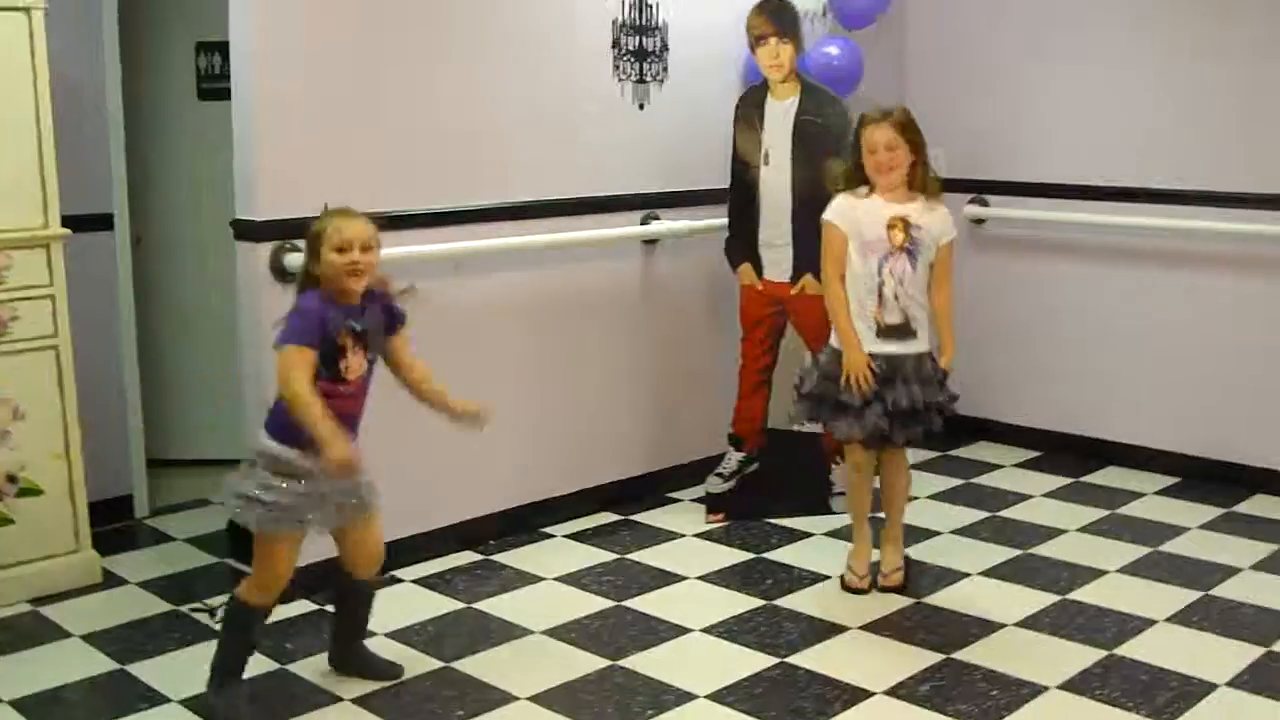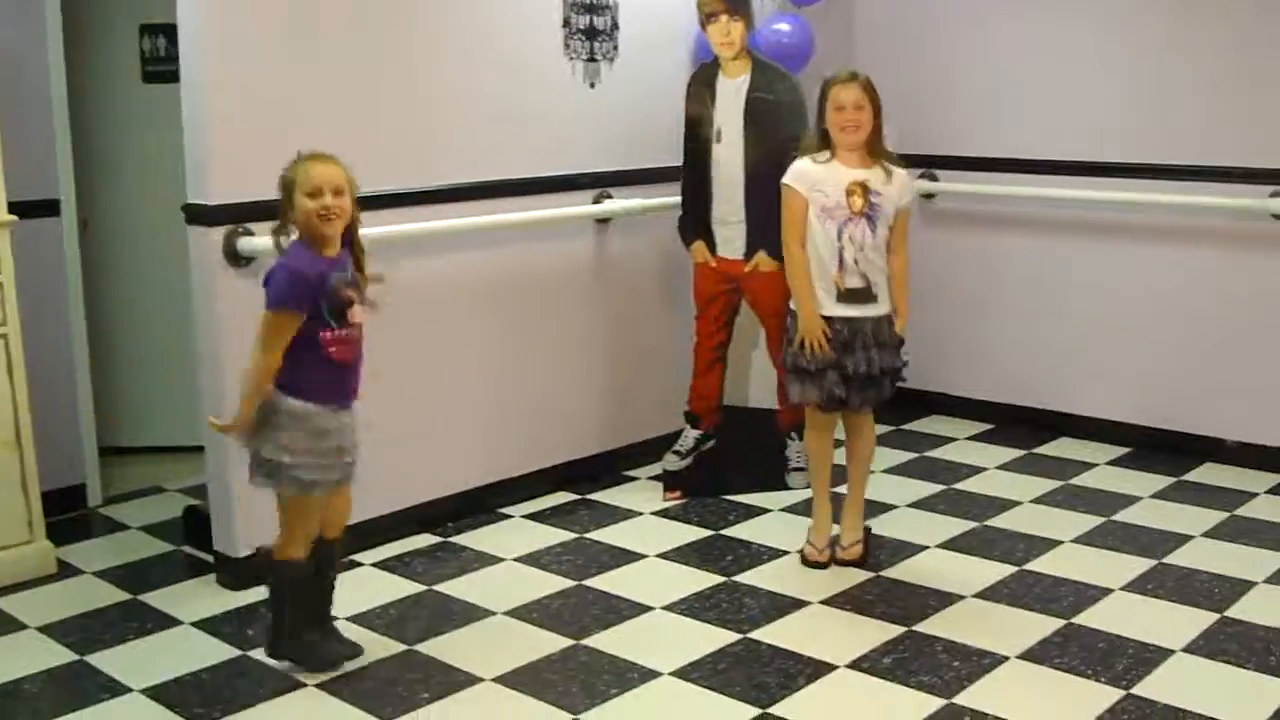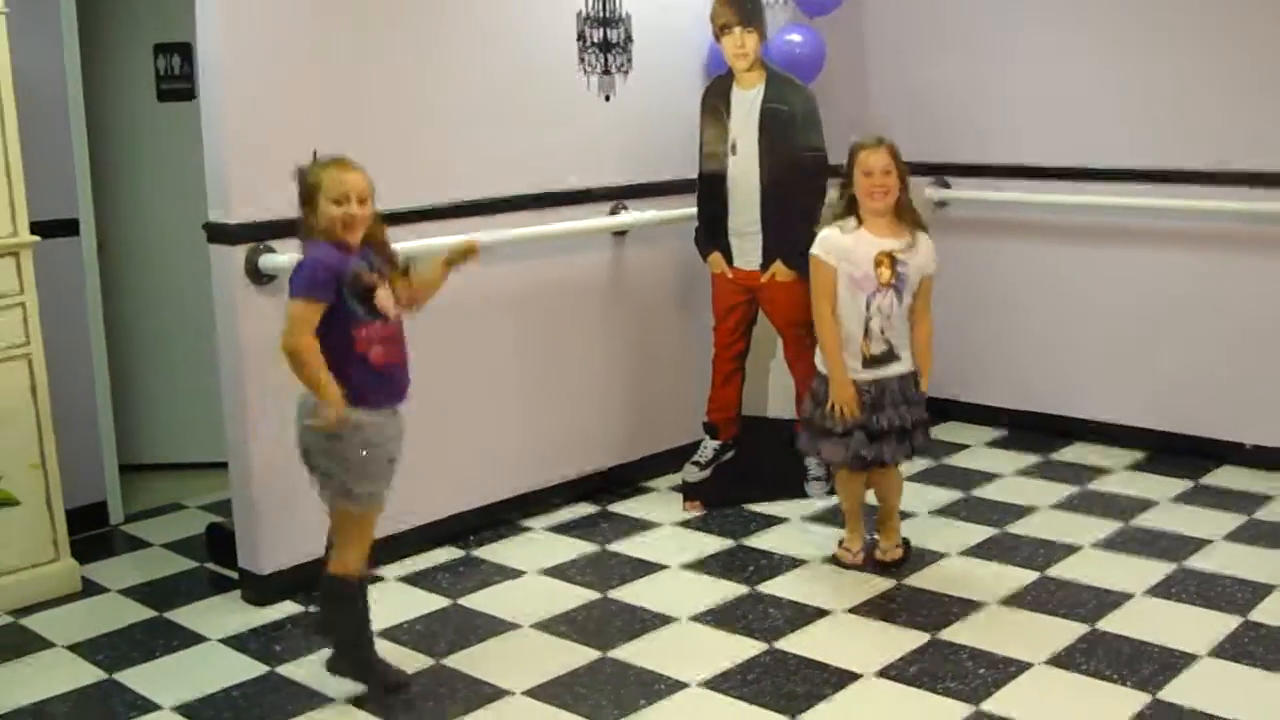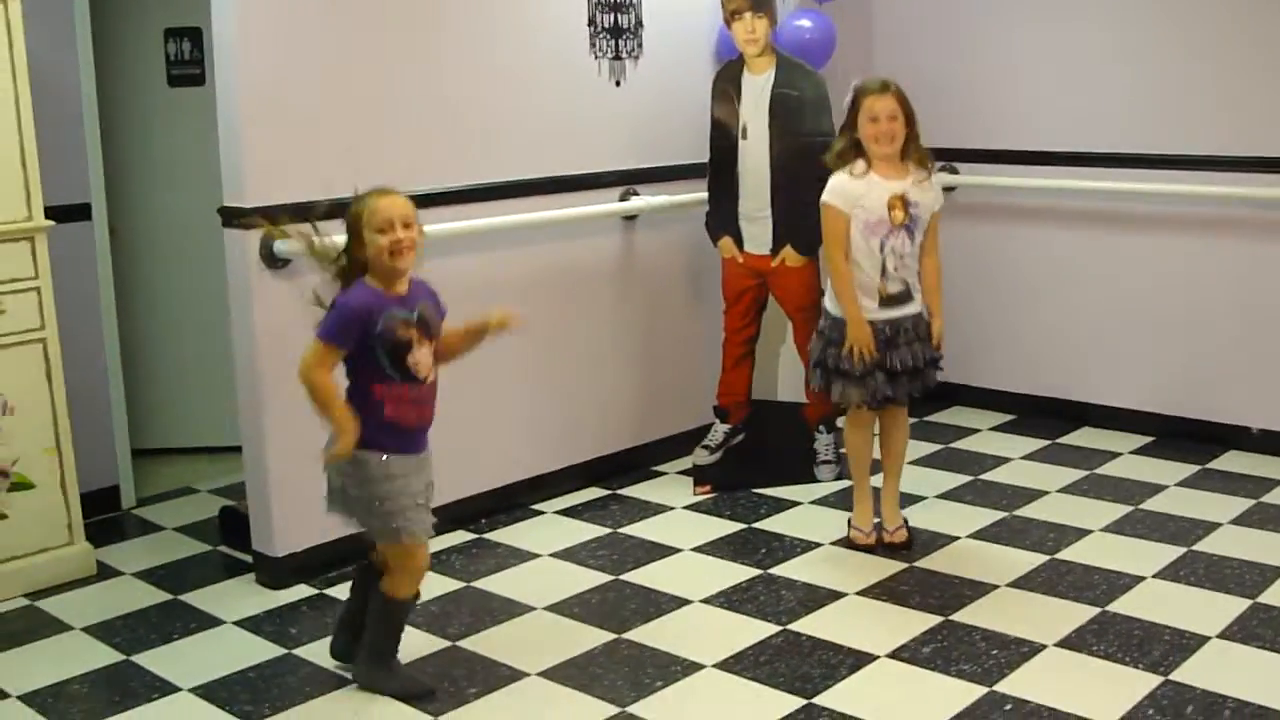
dt=0.3s
person 1, frame 1
left shoulder: (375, 307)
right shoulder: (308, 313)
left elbow: (406, 368)
right elbow: (292, 383)
left wrist: (452, 406)
right wrist: (326, 435)
left hip: (343, 455)
right hip: (292, 457)
left knee: (367, 554)
right knee: (271, 575)
left ankle: (348, 647)
right ankle: (223, 680)
person 1, frame 2
left shoulder: (342, 259)
right shoulder: (296, 269)
right elbow: (270, 348)
left wrist: (353, 371)
right wrist: (246, 413)
left hip: (334, 411)
right hip: (299, 412)
left knee: (334, 520)
right knee: (300, 529)
left ankle: (311, 622)
right ankle: (287, 635)
person 1, frame 3
left shoulder: (368, 254)
right shoulder: (319, 264)
left elbow: (408, 293)
right elbow: (296, 339)
left wrist: (450, 260)
right wrist: (330, 399)
left hip: (377, 414)
right hip: (353, 419)
left knee: (354, 531)
right knee: (353, 538)
left ankle: (338, 622)
right ankle: (354, 652)
person 1, frame 4
left shoulder: (424, 294)
right shoulder: (357, 304)
left elbow: (440, 348)
right elbow: (313, 369)
left wrist: (484, 327)
right wrist: (345, 426)
left hip: (408, 451)
right hip: (375, 456)
left knee: (393, 552)
right knee: (411, 561)
left ankle: (351, 640)
right ankle: (376, 660)
person 2, frame 1
left shoulder: (827, 109)
right shoulder: (748, 106)
right elbow: (739, 186)
left wrist: (825, 267)
right wrist: (739, 255)
left hip: (810, 270)
right hip: (758, 269)
right knee: (754, 363)
left ankle: (839, 458)
right ankle: (744, 449)
person 2, frame 2
left shoulder: (779, 87)
right shoulder: (700, 85)
right elbow: (692, 165)
left wrist: (777, 246)
right wrist: (691, 233)
left hip: (763, 249)
right hip: (712, 247)
left knee: (785, 347)
right knee: (708, 342)
left ankle: (795, 436)
right ankle: (700, 427)
person 2, frame 3
left shoulder: (794, 97)
right shoulder: (715, 96)
left elbow: (814, 181)
right elbow: (707, 174)
left wrist: (794, 255)
right wrist: (708, 245)
left hip: (779, 258)
right hip: (728, 258)
left knee: (802, 356)
right knee: (727, 352)
right ankle: (719, 437)
person 2, frame 4
left shoulder: (804, 83)
right shoulder: (725, 82)
left elbow: (823, 166)
right elbow: (718, 160)
left wrist: (804, 239)
right wrist: (719, 228)
left hip: (790, 243)
right hip: (739, 242)
left knee: (811, 339)
right knee: (737, 336)
left ankle: (823, 428)
right ankle: (729, 420)
person 3, frame 1
left shoulder: (934, 216)
right shoulder: (844, 209)
left elbow: (940, 291)
right elbow: (833, 284)
left wrist: (947, 349)
right wrist: (852, 349)
left hip: (911, 355)
right hip: (855, 354)
left knee: (895, 452)
right knee: (858, 447)
left ankle: (892, 548)
right ankle: (861, 543)
person 3, frame 2
left shoulder: (894, 181)
right shoulder: (805, 172)
left elbow: (897, 254)
right elbow: (793, 247)
left wrist: (901, 315)
right wrist: (807, 312)
left hip: (871, 319)
right hip: (820, 317)
left knee: (860, 414)
right knee: (819, 413)
left ankle: (853, 517)
right ankle: (821, 516)
person 3, frame 3
left shoulder: (919, 244)
right shoulder: (834, 240)
left elbow: (920, 315)
right elbow: (823, 312)
left wrist: (926, 371)
right wrist: (838, 376)
left hip: (894, 374)
right hip: (844, 375)
left knee: (884, 464)
right knee: (849, 462)
left ankle: (890, 533)
right ankle: (854, 533)
person 3, frame 4
left shoulder: (925, 184)
right shoulder: (844, 185)
left elbow: (928, 256)
right elbow: (836, 258)
left wrist: (936, 313)
right wrist: (855, 320)
left hip: (905, 317)
right hip: (854, 319)
left knee: (896, 407)
right knee: (861, 409)
left ankle: (891, 503)
right ankle: (862, 505)
